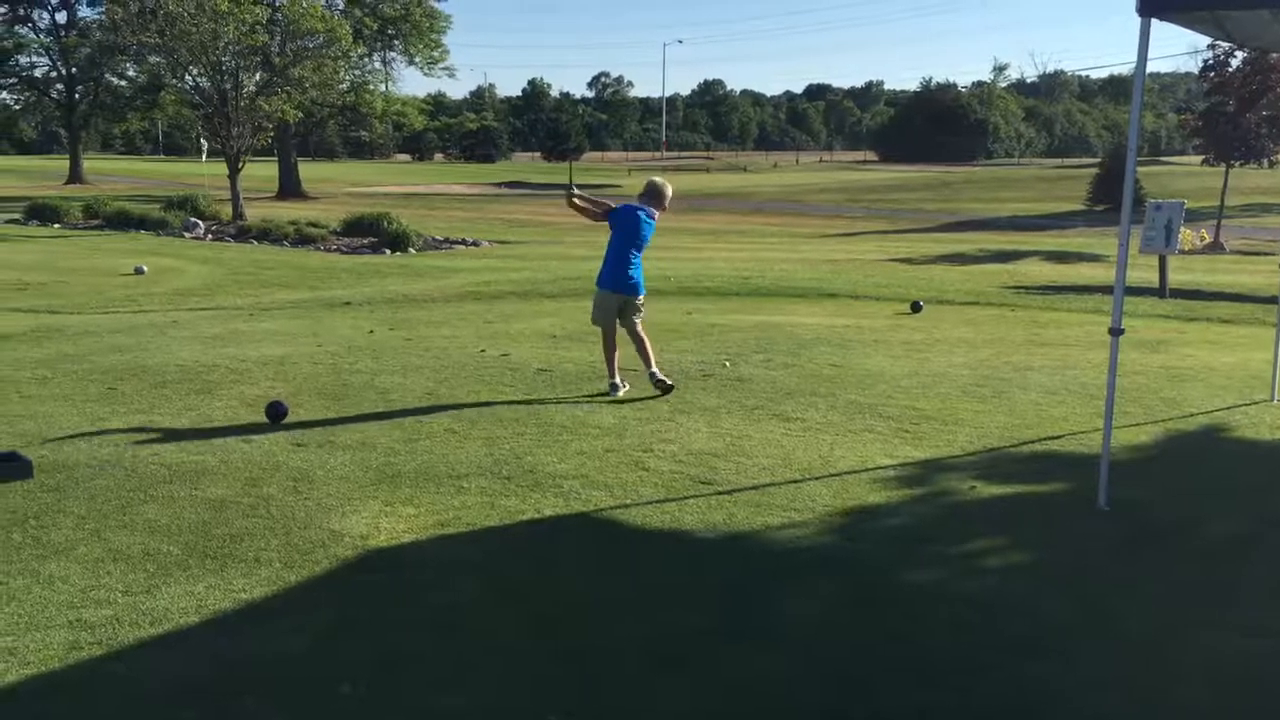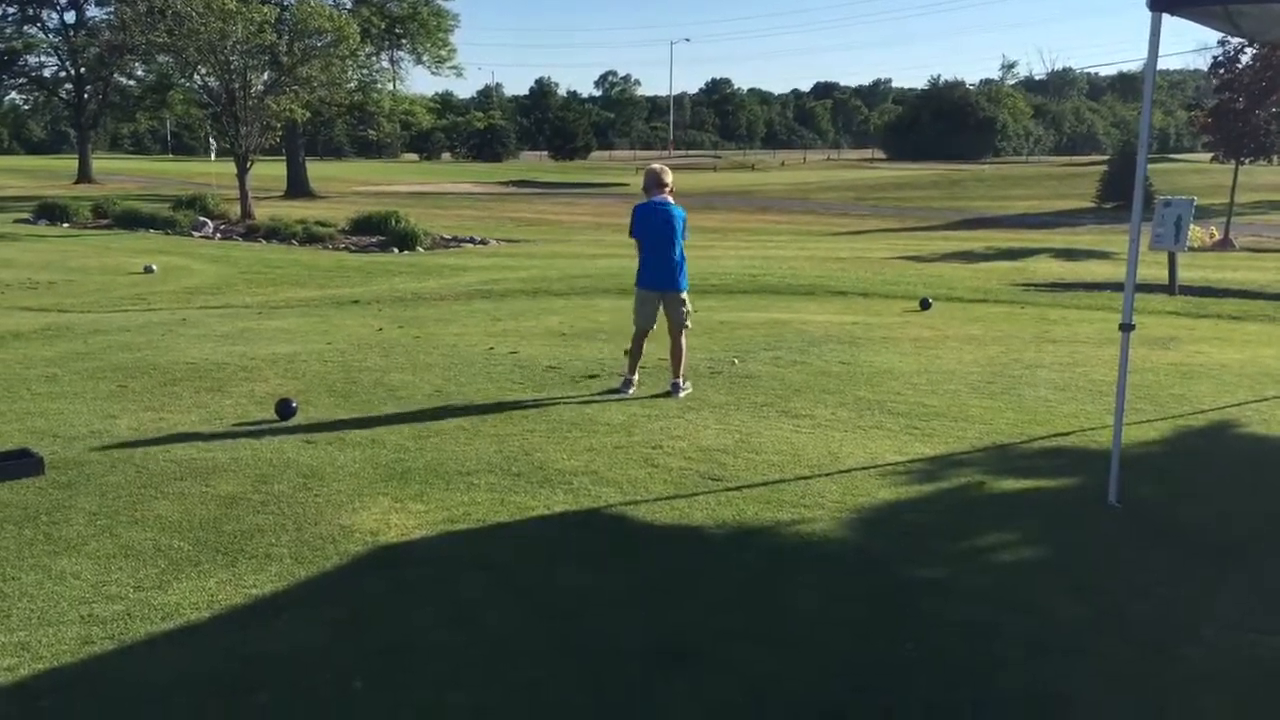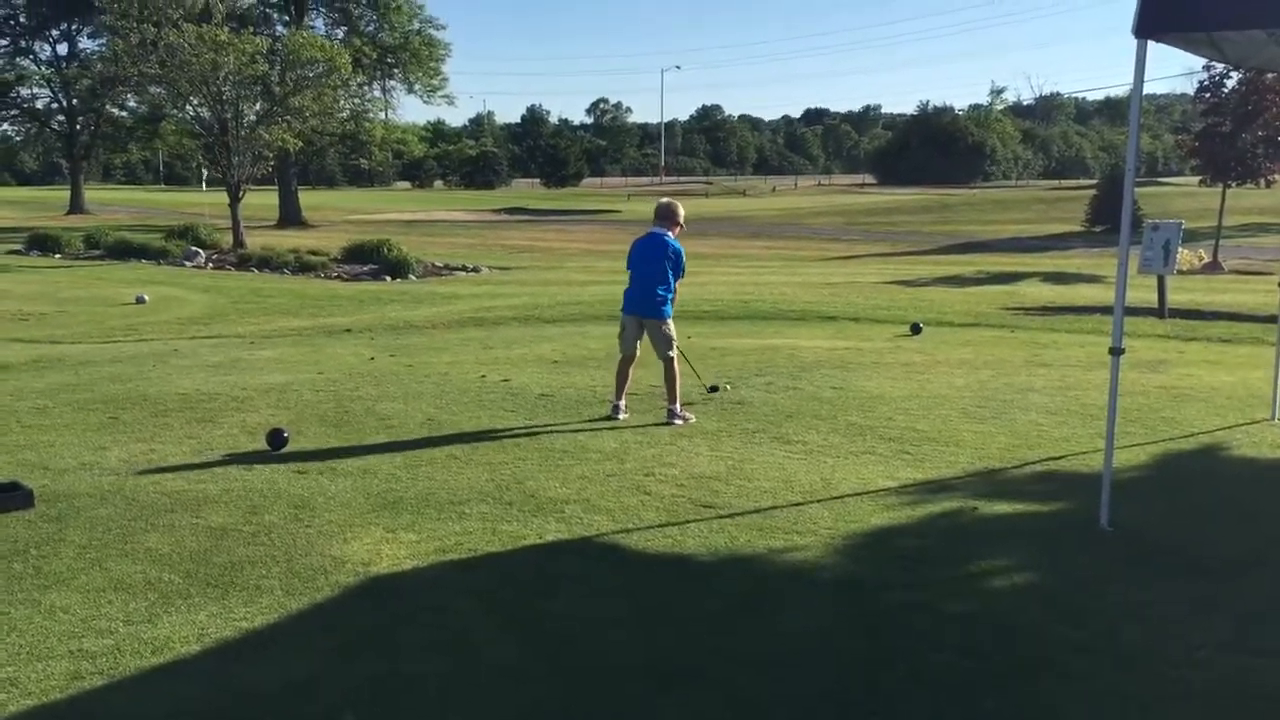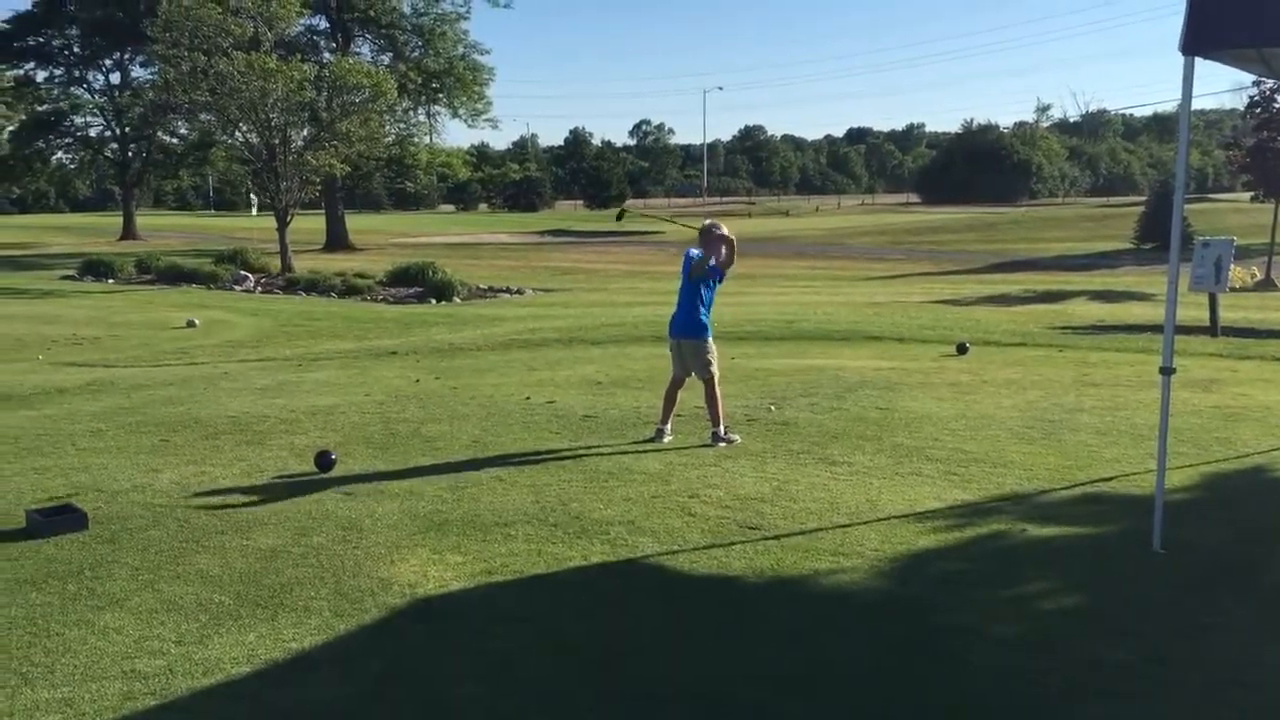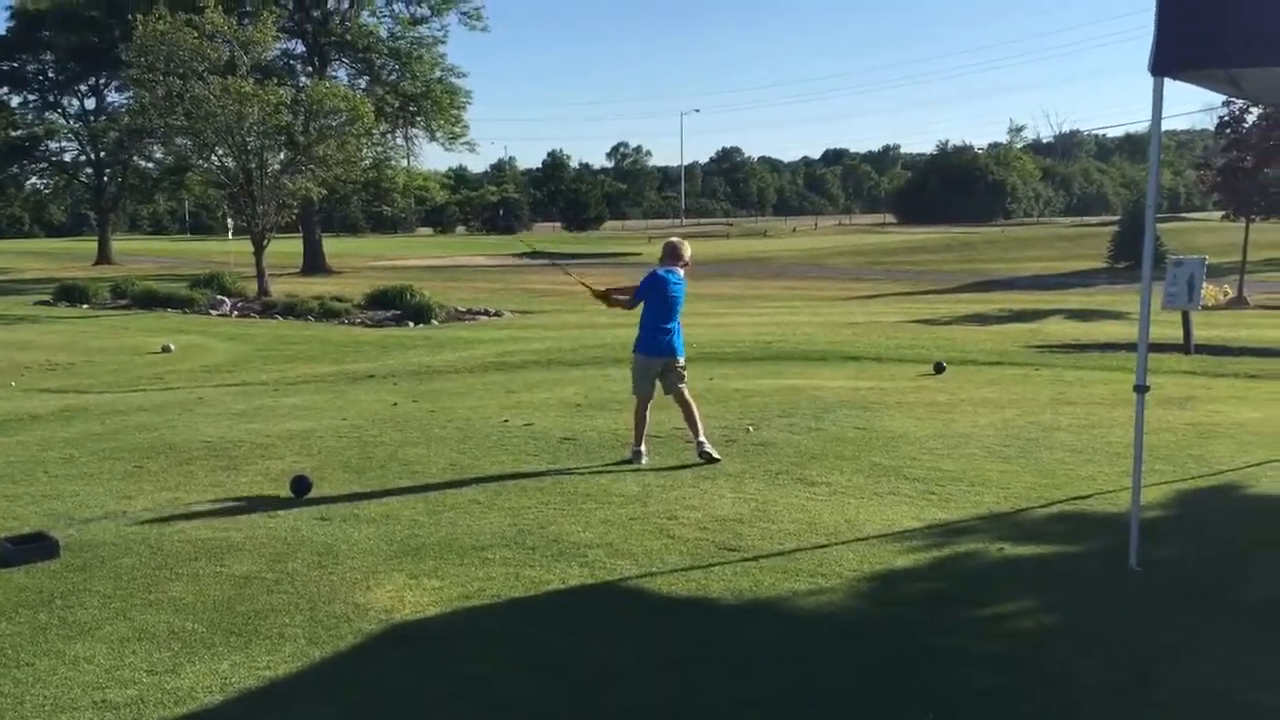
dt=1s
person 1, frame 1
left shoulder: (627, 211)
right shoulder: (649, 223)
left elbow: (599, 214)
left wrist: (574, 200)
right wrist: (580, 197)
left hip: (608, 282)
right hip: (633, 285)
left knee: (608, 331)
right knee: (635, 330)
left ankle: (614, 382)
right ankle: (654, 372)
person 1, frame 2
left shoulder: (640, 210)
right shoulder: (680, 213)
left elbow: (640, 246)
right elbow: (679, 243)
left hip: (648, 281)
right hip: (675, 282)
left knee: (641, 331)
right knee: (677, 333)
left ankle: (630, 379)
right ankle: (678, 382)
person 1, frame 3
left shoulder: (637, 244)
right shoulder: (675, 249)
right elbow: (674, 287)
right wrist: (668, 310)
left hip: (632, 307)
right hip: (658, 310)
left knee: (627, 356)
right knee: (670, 359)
left ankle: (618, 405)
right ankle: (674, 410)
person 1, frame 4
right shoulder: (693, 255)
left elbow: (725, 265)
right elbow: (697, 273)
left wrist: (730, 246)
right wrist: (710, 251)
left hip: (678, 329)
right hip: (695, 330)
left knee: (678, 378)
right knee: (710, 379)
left ankle: (663, 428)
right ankle: (718, 431)
person 1, frame 5
left shoulder: (657, 276)
right shoulder: (679, 280)
left elbow: (630, 303)
left wrist: (608, 297)
right wrist: (610, 293)
left hip: (648, 349)
right hip: (674, 350)
left knee: (643, 400)
right knee: (682, 396)
left ankle: (638, 449)
right ankle: (701, 442)
